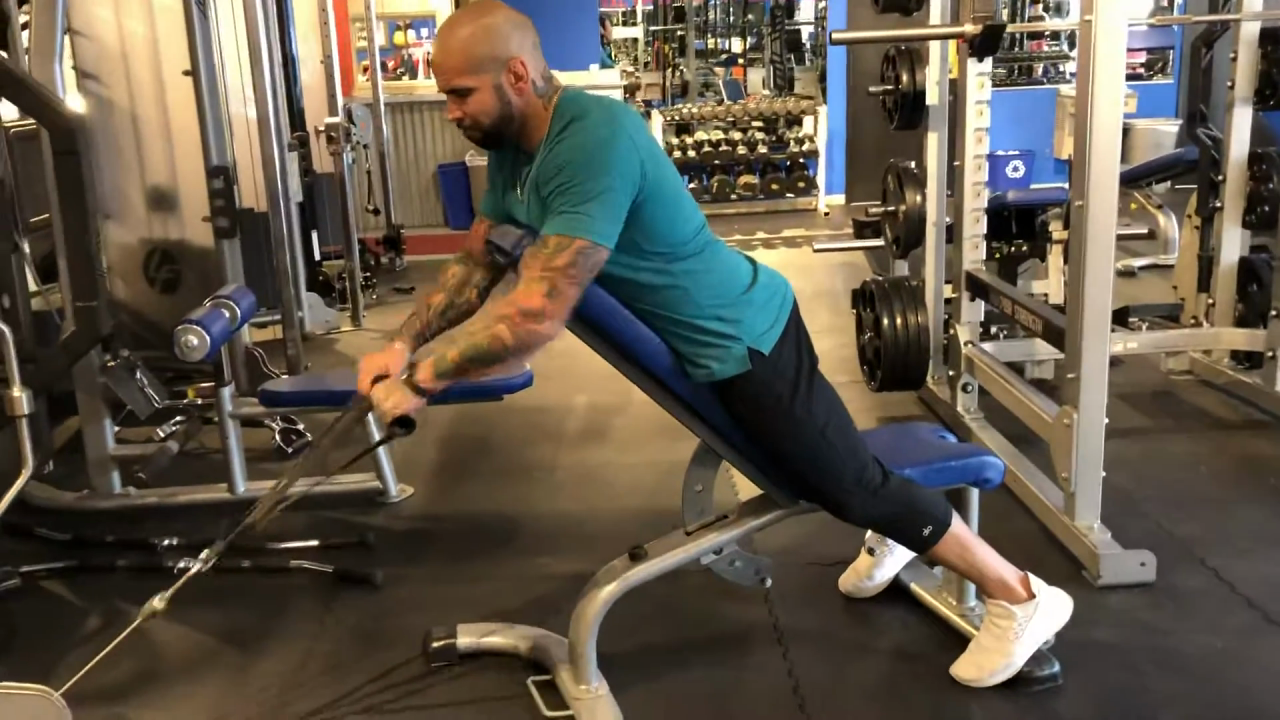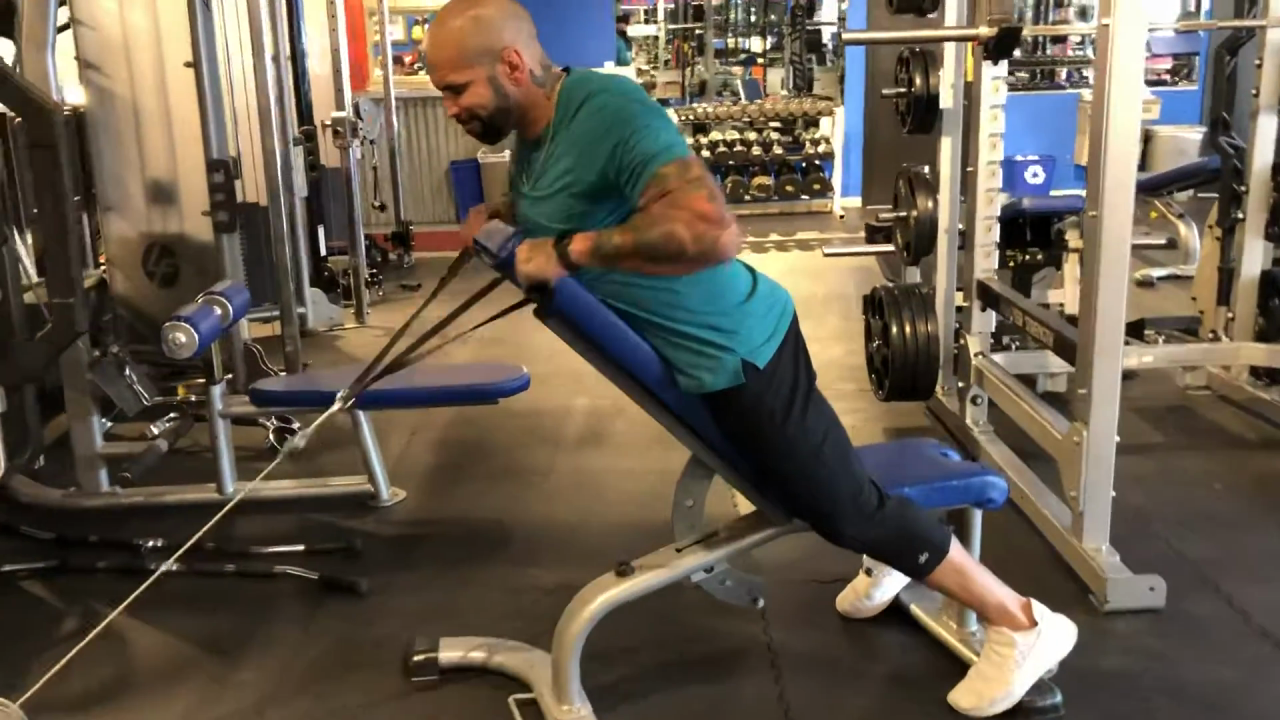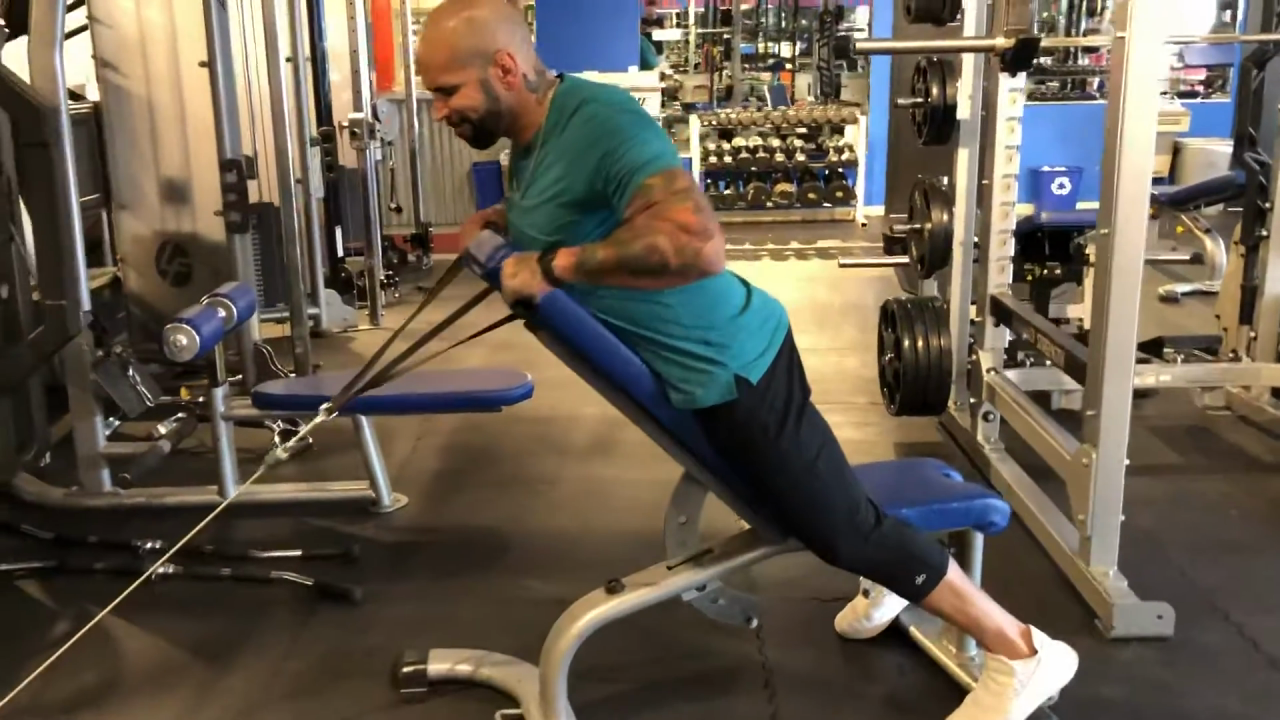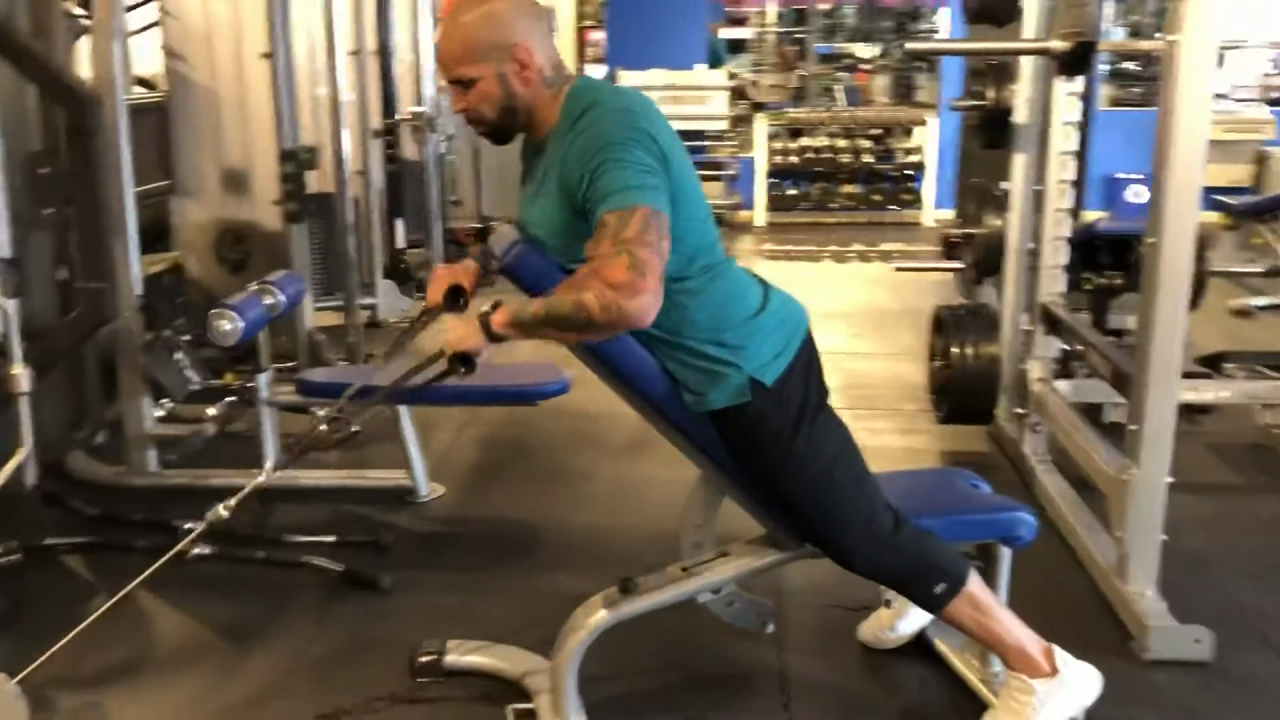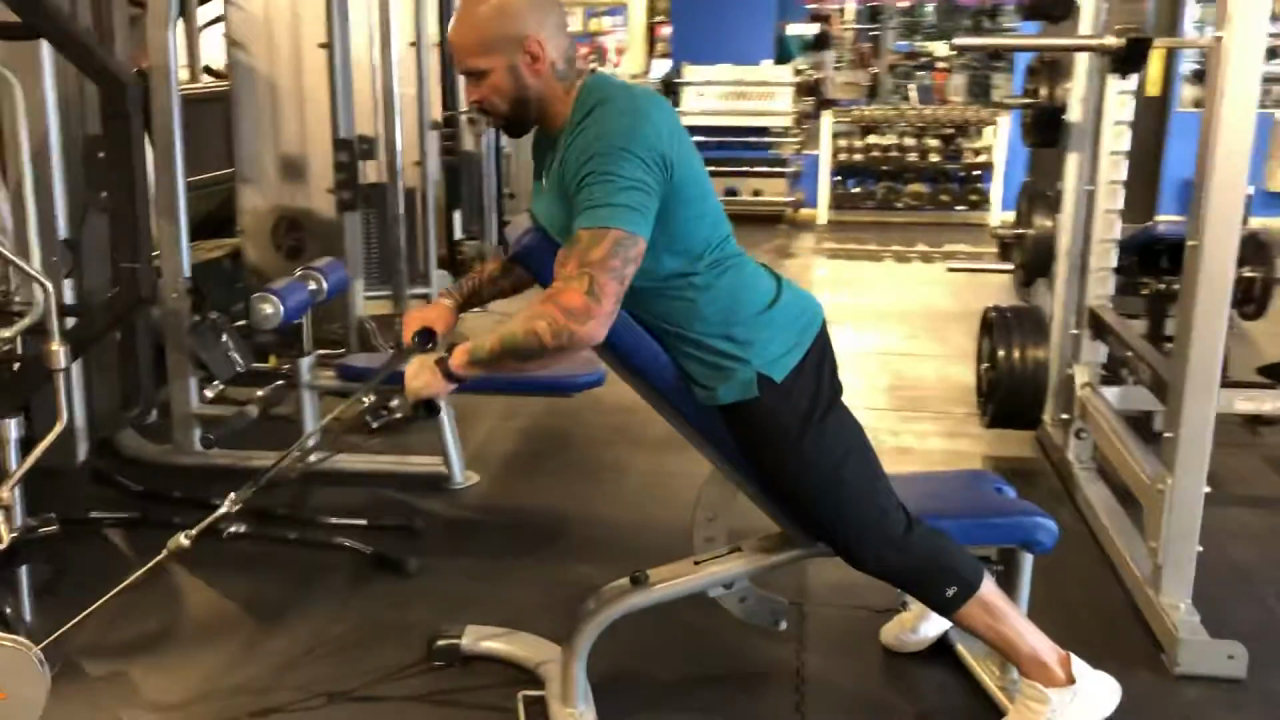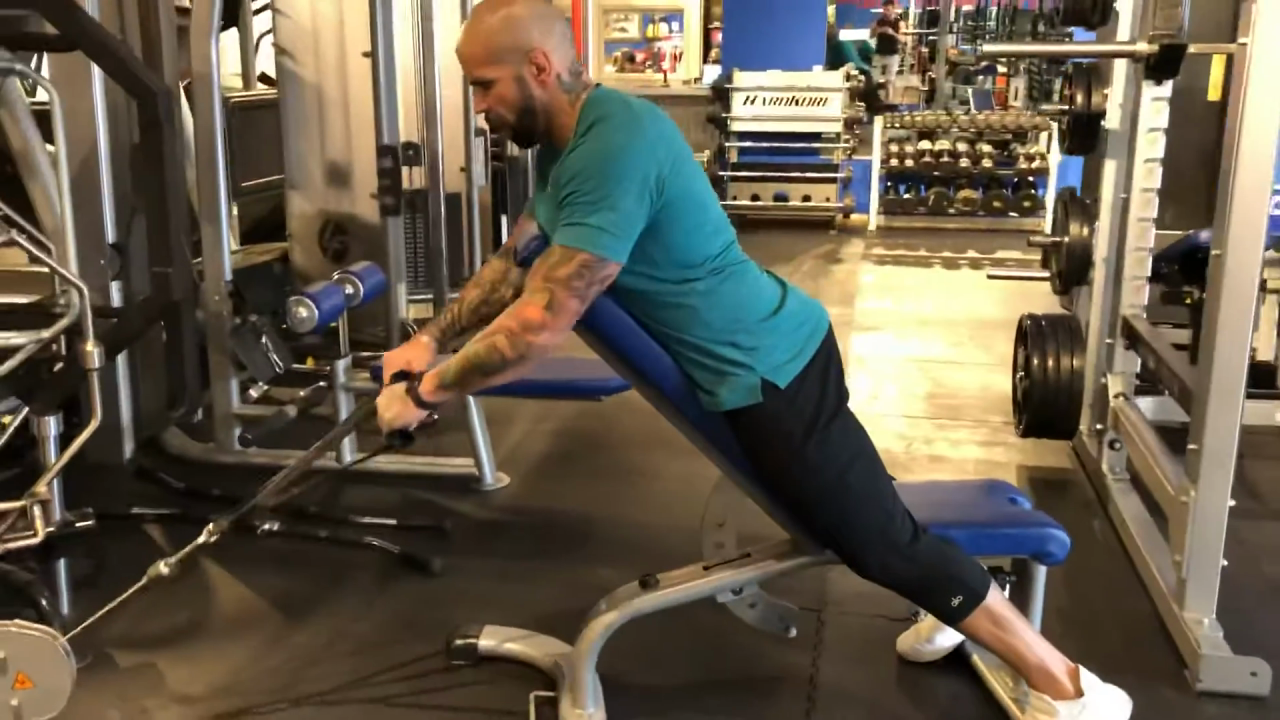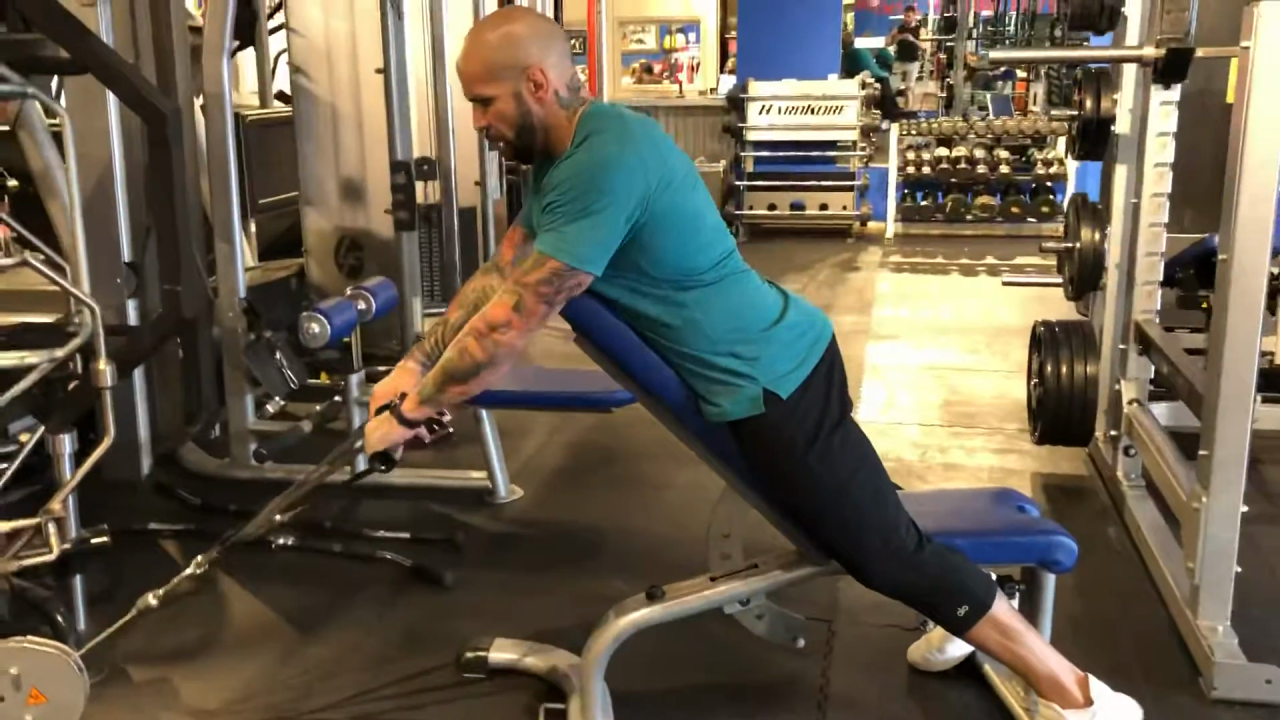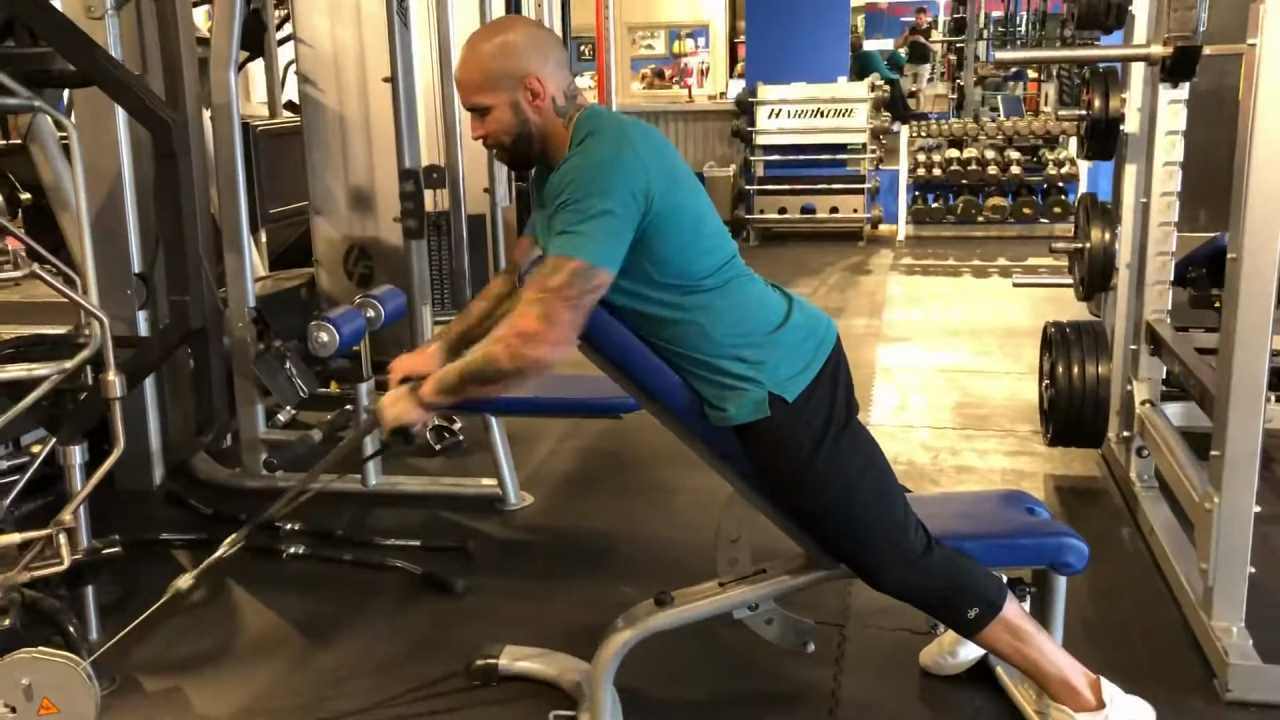
dt=0.3s
person 1, frame 1
left shoulder: (594, 143)
right shoulder: (515, 147)
left elbow: (536, 312)
right elbow: (485, 259)
left wrist: (421, 380)
right wrist: (405, 339)
left hip: (738, 337)
right hip: (700, 336)
left knee: (849, 477)
right knee: (812, 464)
left ankle: (1022, 599)
right ankle: (887, 538)
person 1, frame 2
left shoulder: (608, 111)
right shoulder: (533, 131)
left elbow: (713, 233)
left wrist: (567, 251)
right wrist: (500, 218)
left hip: (732, 348)
right hip: (699, 348)
left knee: (844, 505)
left ankle: (1024, 625)
right ankle: (889, 558)
person 1, frame 3
left shoulder: (601, 122)
right shoulder: (531, 137)
left elbow: (697, 247)
left wrist: (551, 269)
right wrist: (499, 225)
left hip: (726, 364)
right hip: (698, 360)
left knee: (840, 525)
left ankle: (1024, 650)
right ankle: (887, 579)
person 1, frame 4
left shoulder: (608, 130)
right shoulder: (549, 134)
left elbow: (628, 297)
right elbow: (553, 239)
left wrist: (493, 322)
right wrist: (481, 269)
left hip: (742, 366)
right hip: (720, 359)
left knee: (858, 532)
right ankle: (914, 587)
person 1, frame 5
left shoulder: (614, 135)
right shoulder: (562, 130)
left elbow: (581, 315)
left wrist: (455, 367)
right wrist: (455, 298)
left hip: (760, 363)
right hip: (750, 347)
left knee: (872, 532)
right ankle: (938, 593)
person 1, frame 6
left shoulder: (611, 148)
right shoulder: (567, 139)
left elbow: (541, 322)
right elbow: (519, 263)
left wrist: (424, 393)
right wrist: (432, 338)
left hip: (765, 369)
right hip: (761, 354)
left knee: (879, 540)
right knee: (860, 516)
right ankle: (957, 603)
person 1, frame 7
left shoulder: (602, 165)
right shoulder: (571, 150)
left elbow: (509, 324)
right elbow: (501, 274)
left wrist: (412, 411)
right wrist: (414, 363)
left hip: (770, 382)
right hip: (769, 362)
left knee: (887, 551)
right knee: (867, 524)
right ankle: (972, 614)
person 1, frame 8
left shoulder: (599, 166)
right shoulder: (577, 154)
left elbow: (538, 339)
right elbow: (522, 279)
left wrist: (428, 397)
right wrist: (437, 351)
left hip: (775, 385)
right hip: (776, 364)
left knee: (896, 554)
right knee: (877, 528)
right ankle: (983, 611)
